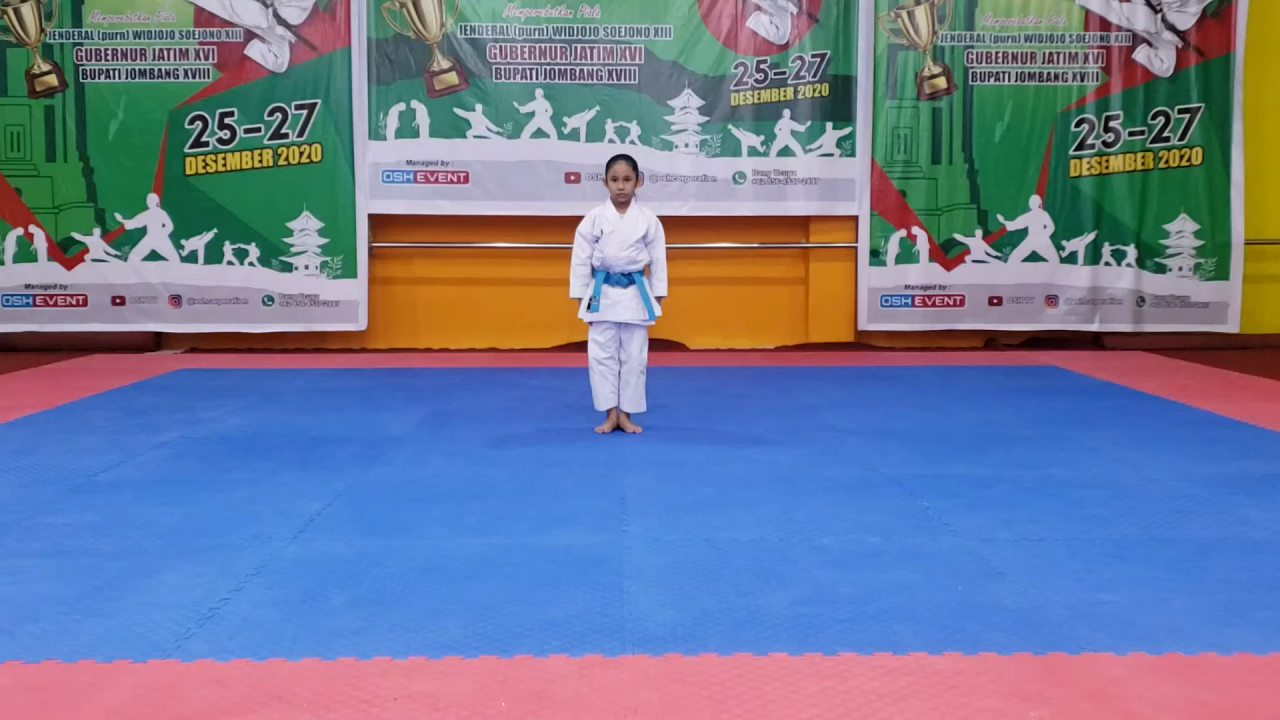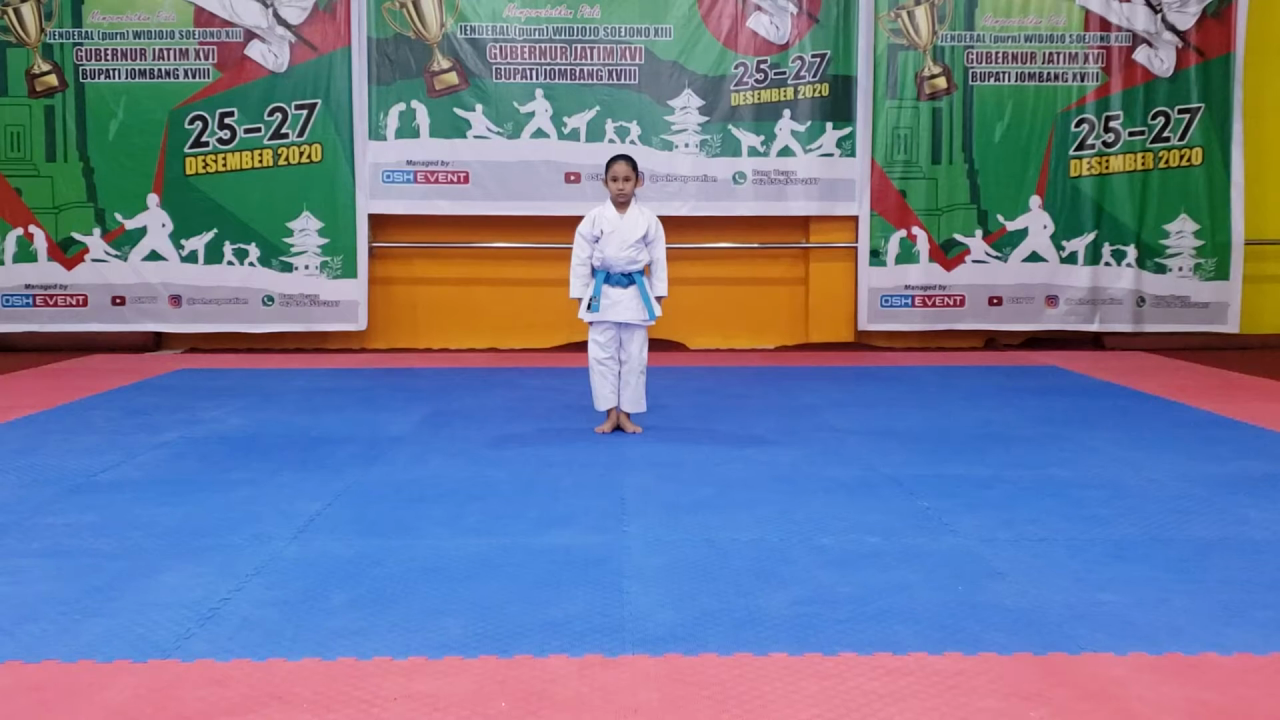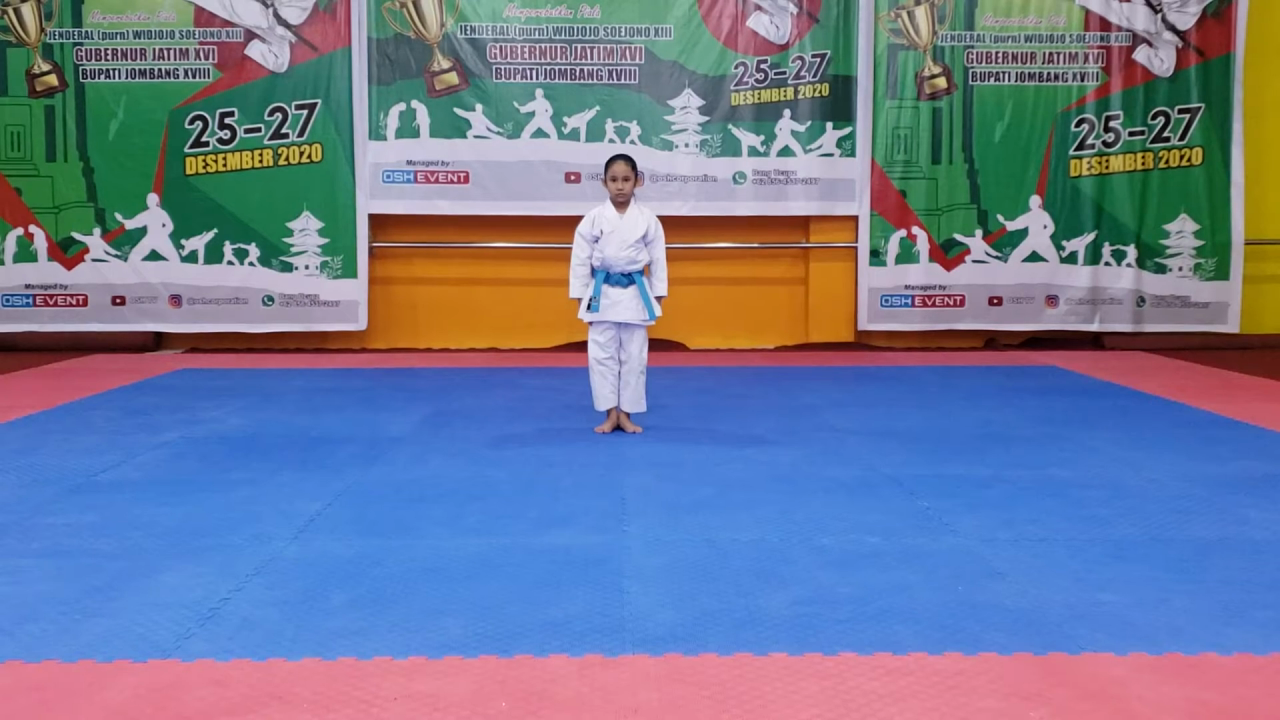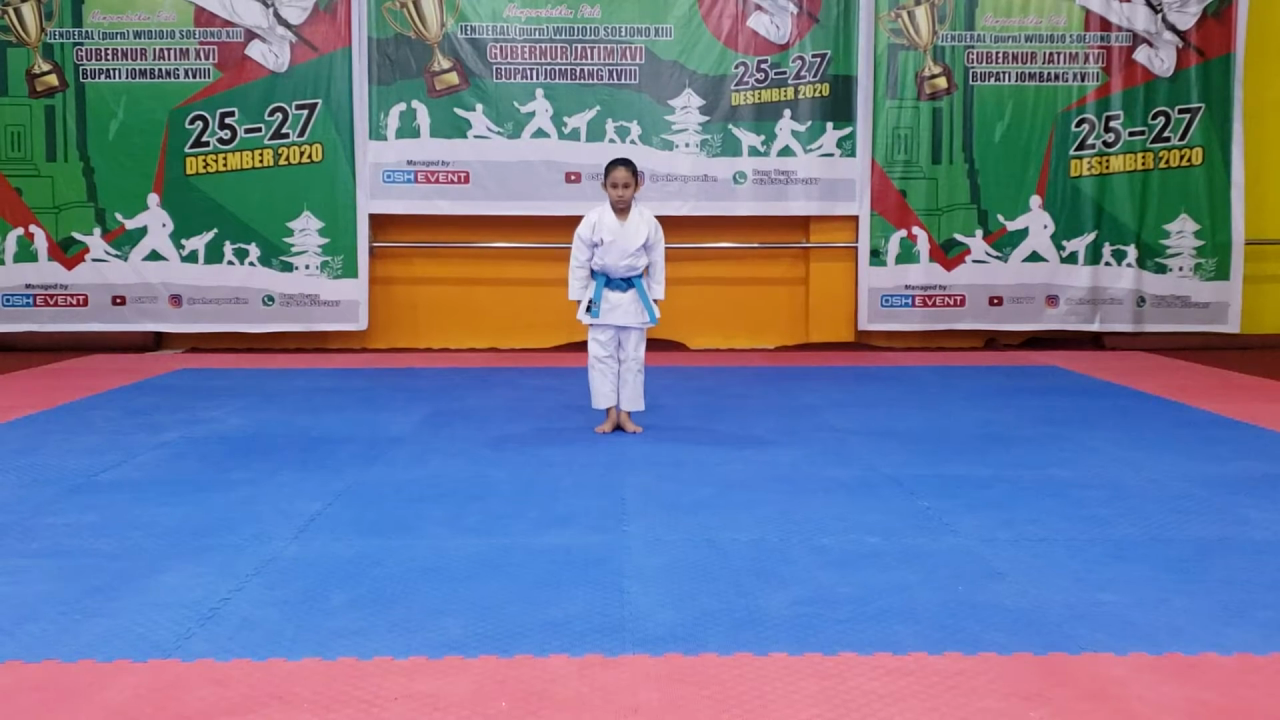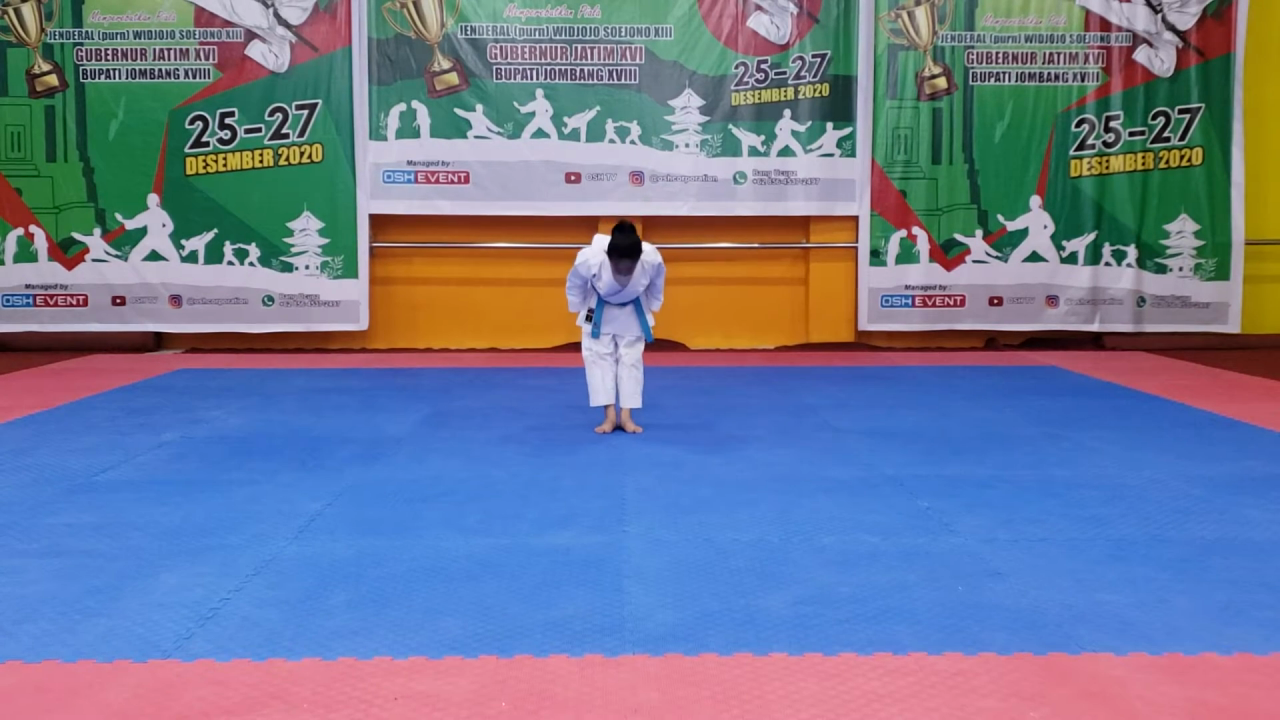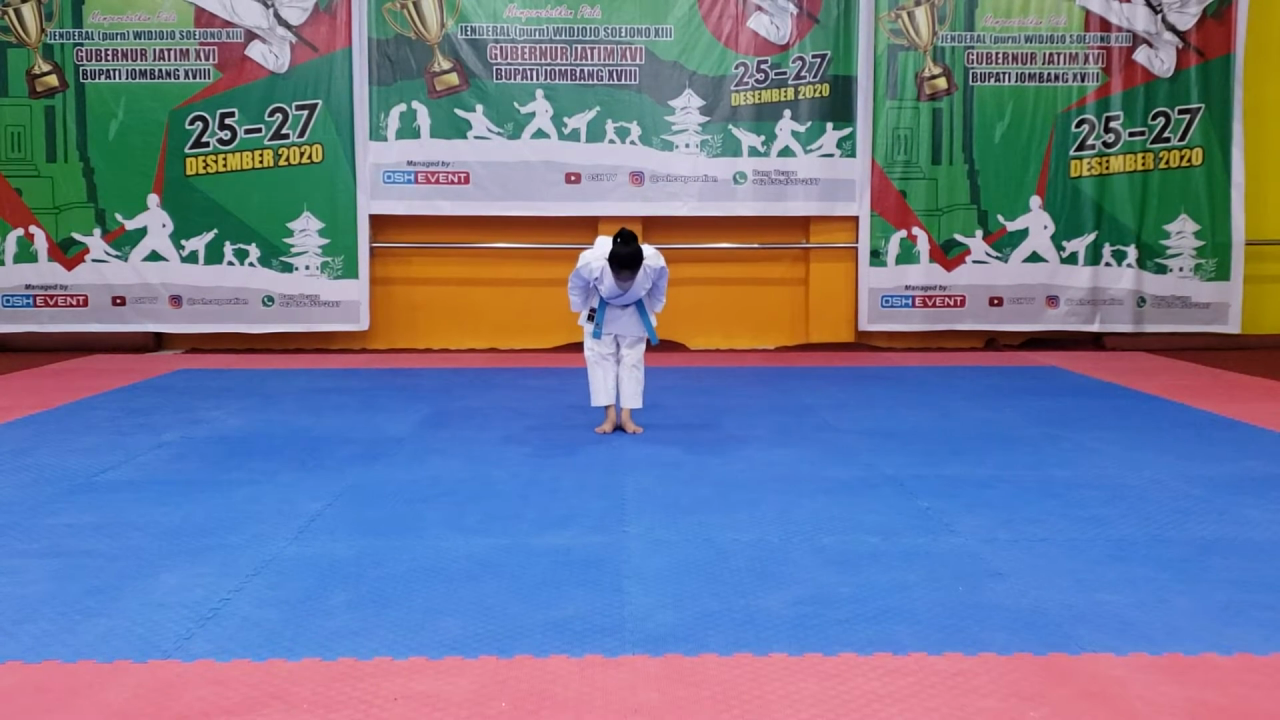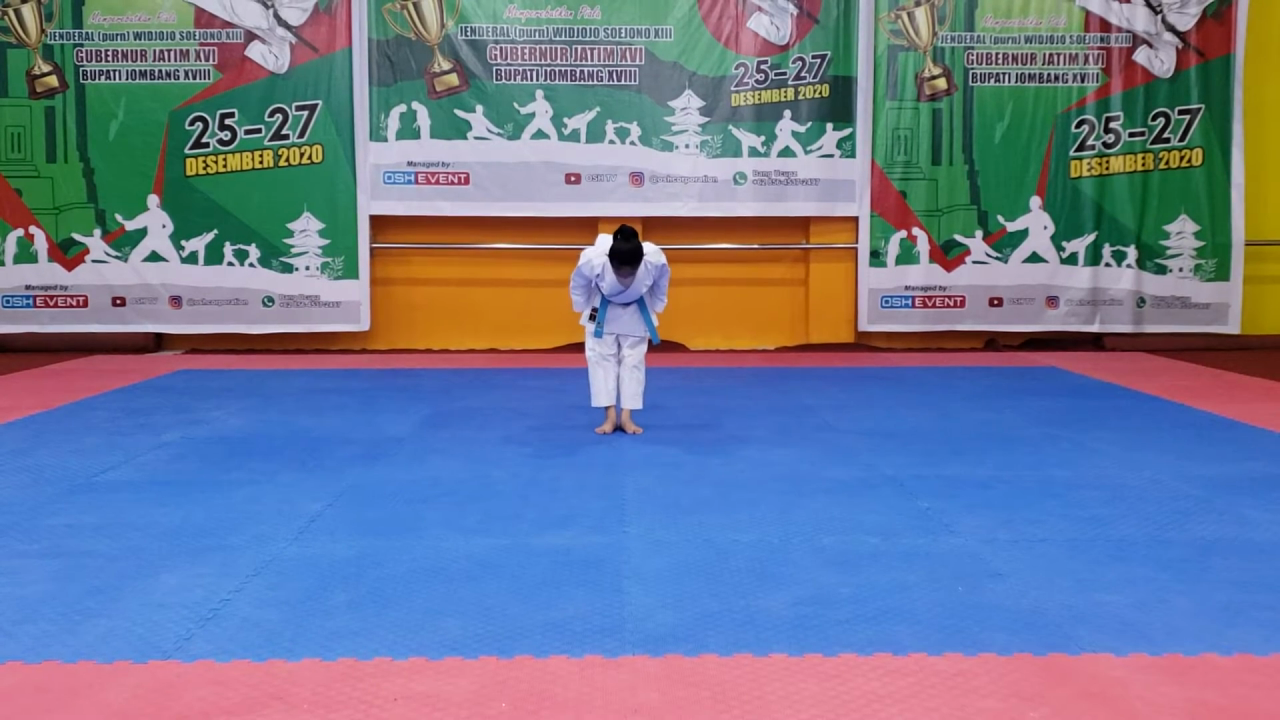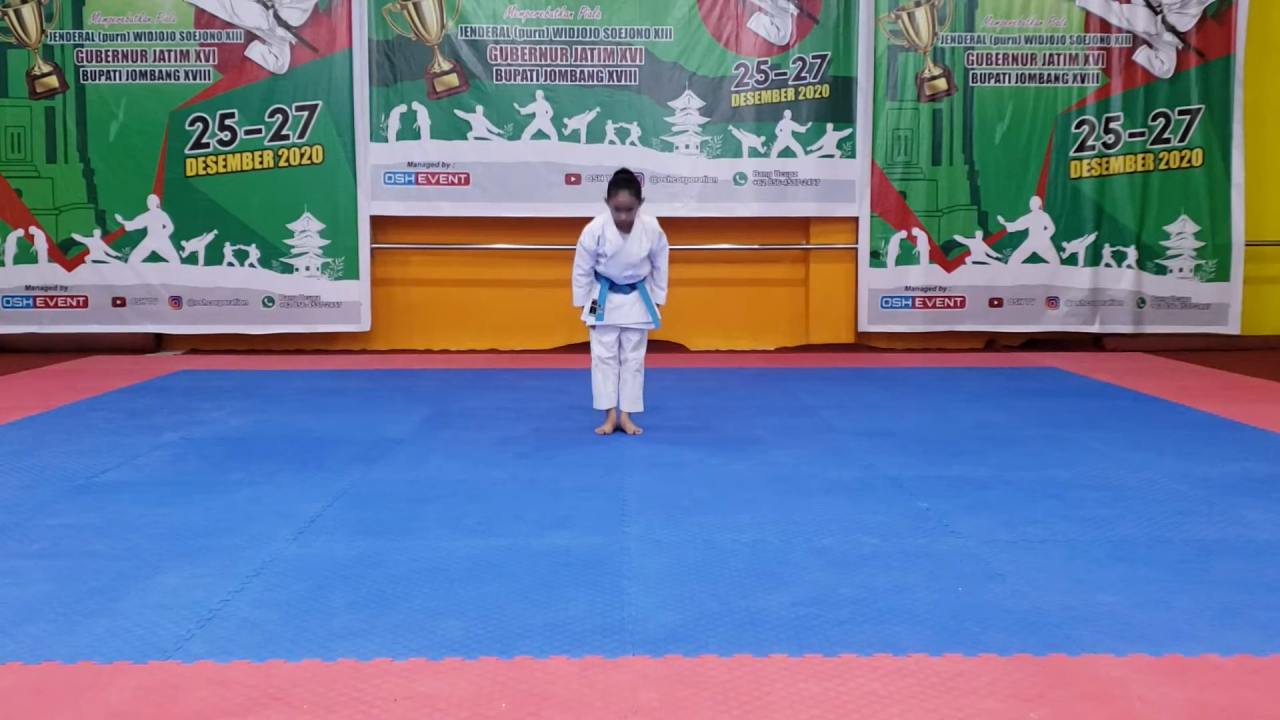
dt=0.4s
person 1, frame 1
left shoulder: (648, 220)
right shoulder: (593, 219)
left elbow: (658, 261)
right elbow: (581, 261)
left wrist: (657, 299)
right wrist: (582, 299)
left hip: (636, 294)
right hip: (602, 294)
left knee: (634, 356)
right knee: (602, 355)
left ankle: (626, 414)
right ankle: (610, 414)
person 1, frame 2
left shoulder: (648, 220)
right shoulder: (594, 219)
left elbow: (658, 261)
right elbow: (581, 261)
left wrist: (657, 300)
right wrist: (582, 300)
left hip: (636, 295)
right hip: (603, 294)
left knee: (634, 357)
right knee: (602, 355)
left ankle: (626, 414)
right ankle: (610, 414)
person 1, frame 3
left shoulder: (648, 220)
right shoulder: (593, 219)
left elbow: (658, 261)
right elbow: (580, 261)
left wrist: (657, 299)
right wrist: (582, 300)
left hip: (635, 294)
right hip: (602, 294)
left knee: (634, 357)
right knee: (602, 356)
left ankle: (626, 414)
right ankle: (611, 414)
person 1, frame 4
left shoulder: (648, 222)
right shoulder: (592, 221)
left elbow: (657, 264)
right elbow: (579, 263)
left wrist: (654, 299)
right wrist: (581, 301)
left hip: (635, 298)
right hip: (601, 297)
left knee: (633, 358)
right knee: (601, 356)
left ankle: (625, 414)
right ankle: (611, 415)
person 1, frame 5
left shoulder: (652, 260)
right shoulder: (589, 260)
left elbow: (656, 289)
right elbow: (574, 286)
left wrist: (648, 311)
right wrist: (583, 311)
left hip: (632, 312)
right hip: (599, 310)
left knee: (631, 358)
right knee: (599, 356)
left ankle: (626, 415)
right ankle: (610, 415)
person 1, frame 6
left shoulder: (655, 263)
right shoulder: (591, 263)
left elbow: (659, 288)
right elbow: (576, 285)
left wrist: (650, 311)
right wrist: (586, 310)
left hip: (635, 312)
right hip: (601, 311)
left knee: (632, 359)
right knee: (600, 357)
left ankle: (626, 415)
right ankle: (610, 415)
person 1, frame 7
left shoulder: (655, 260)
right shoulder: (592, 261)
left elbow: (660, 287)
right elbow: (578, 285)
left wrist: (652, 311)
right wrist: (589, 312)
left hip: (636, 311)
right hip: (603, 310)
left knee: (633, 359)
right knee: (601, 357)
left ankle: (626, 415)
right ankle: (610, 415)
person 1, frame 8
left shoulder: (652, 230)
right shoulder: (595, 230)
left elbow: (660, 268)
right elbow: (582, 270)
left wrist: (655, 304)
right wrist: (585, 306)
left hip: (637, 300)
right hip: (605, 300)
left knee: (633, 358)
right knee: (604, 357)
left ankle: (626, 415)
right ankle: (610, 415)
